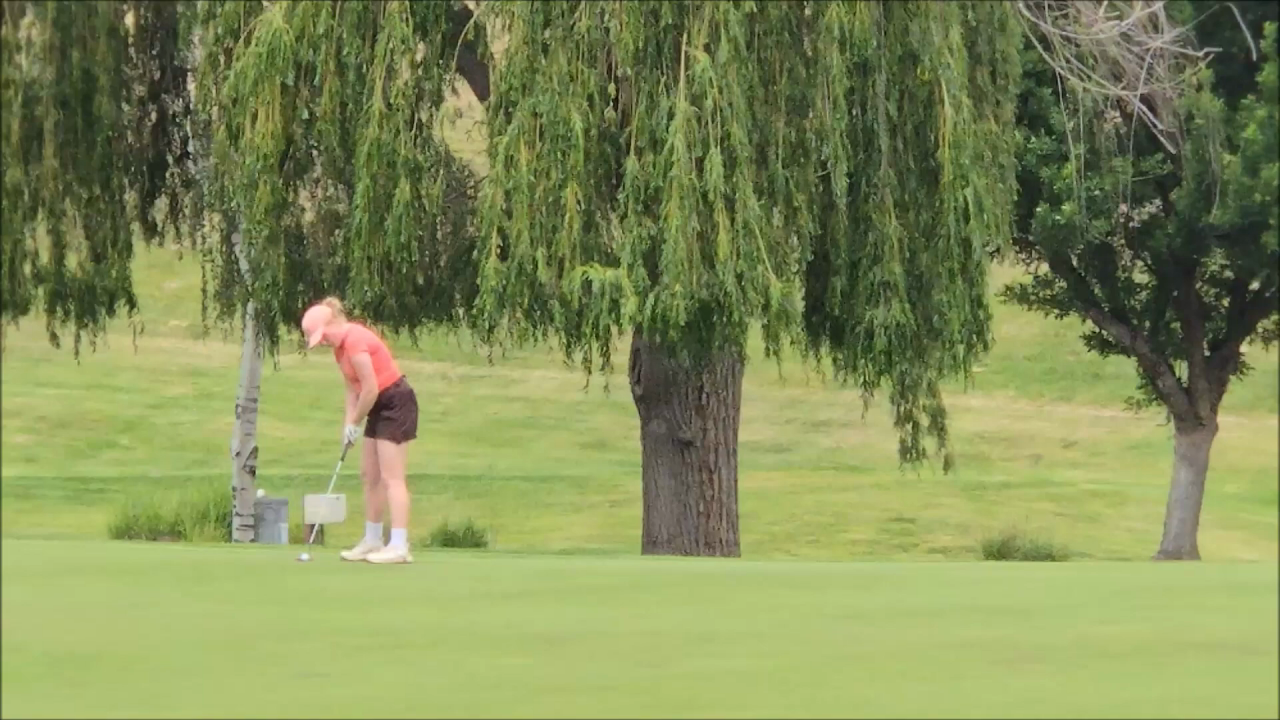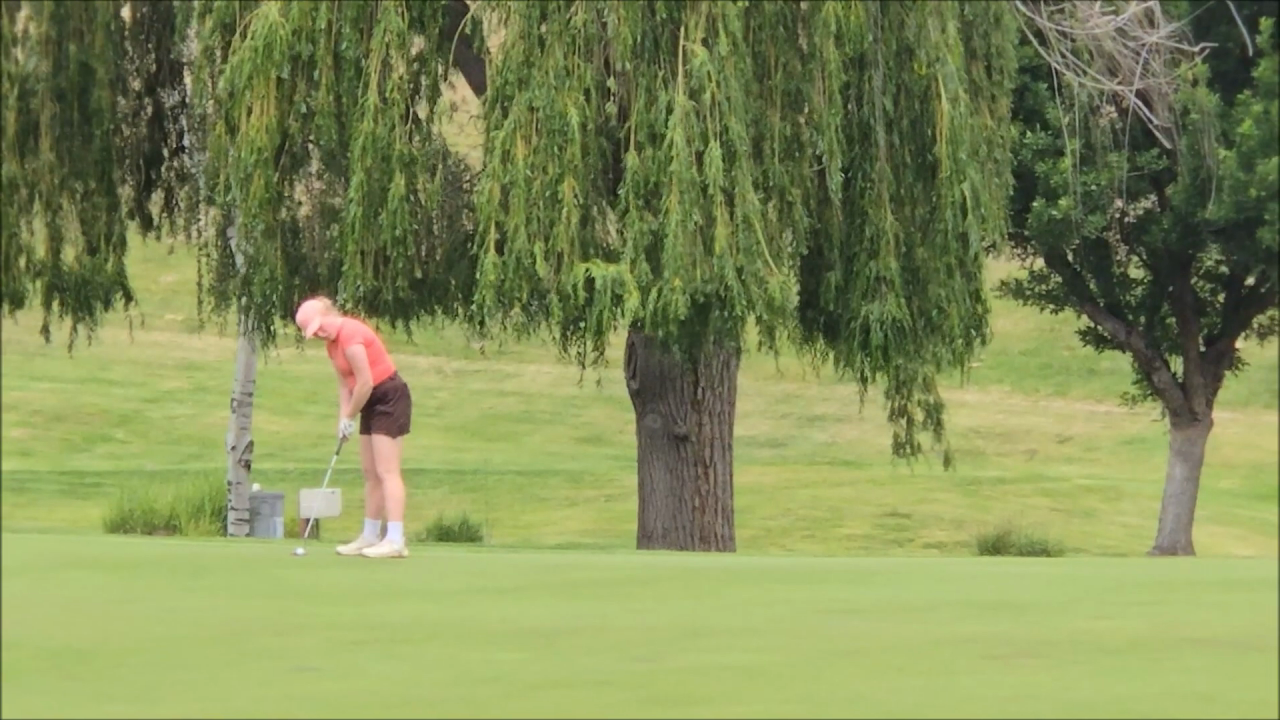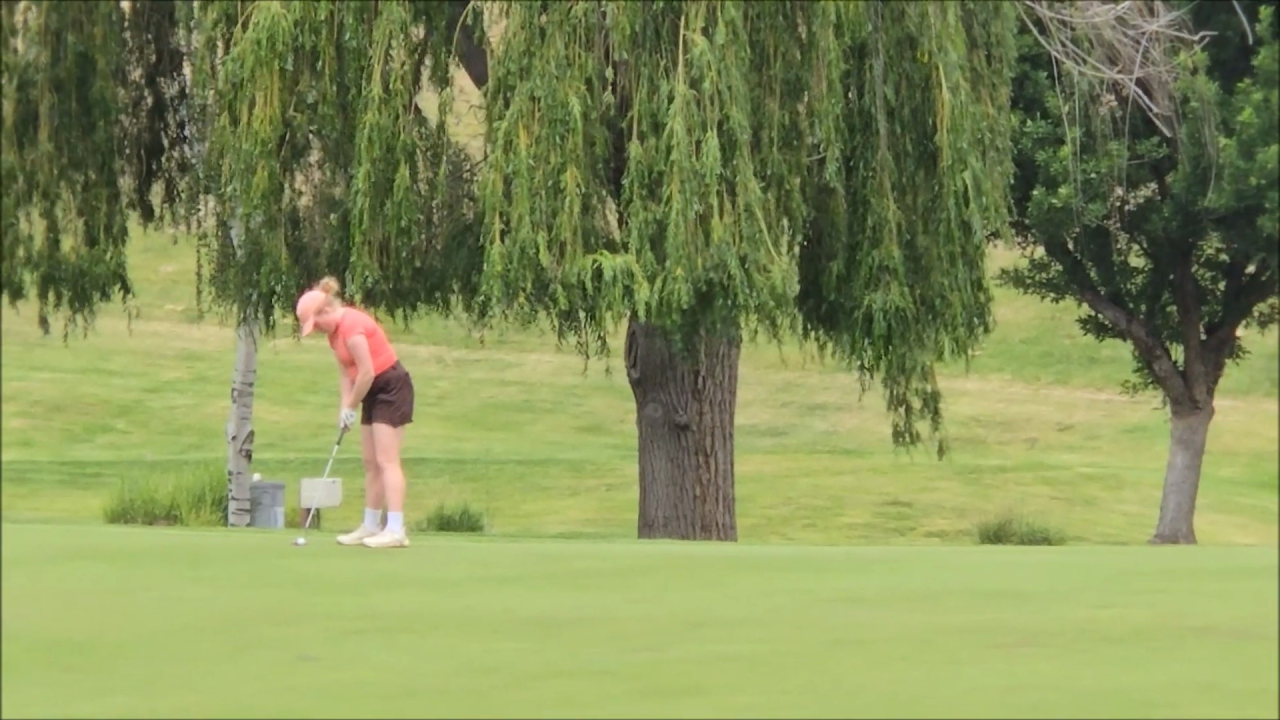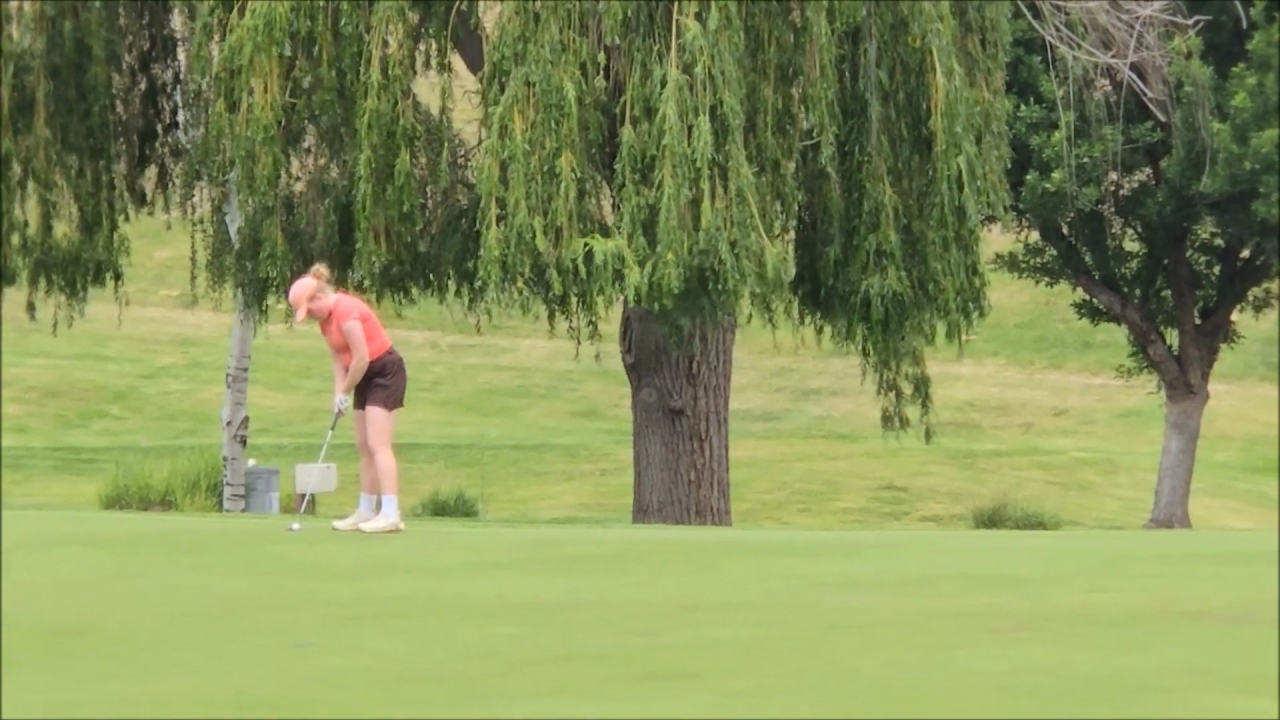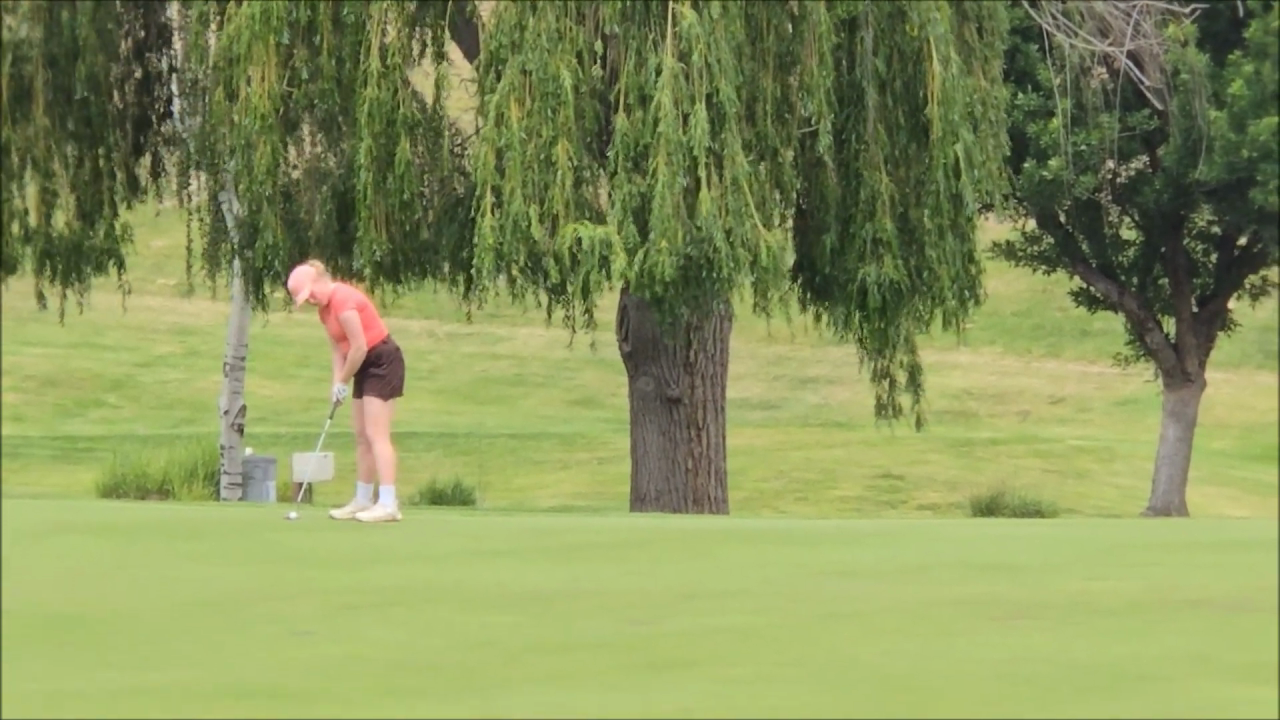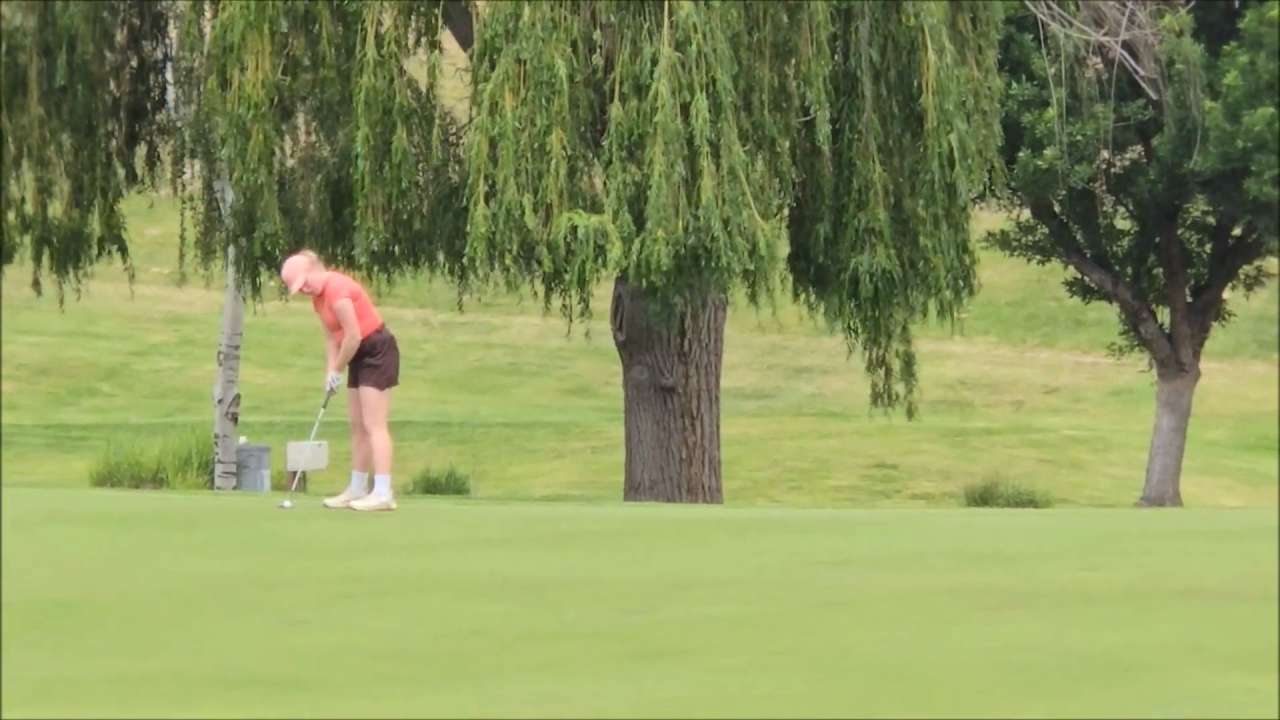
dt=0.5s
person 1, frame 1
left shoulder: (355, 341)
right shoulder: (341, 346)
left elbow: (371, 389)
right elbow: (352, 388)
left wrist: (354, 422)
right wrist: (349, 424)
left hip: (396, 405)
right hip: (379, 408)
left knee: (391, 477)
right knee: (370, 476)
left ankle: (399, 547)
right ankle: (372, 541)
person 1, frame 2
left shoulder: (350, 334)
right shoulder: (333, 342)
left elbow: (365, 382)
right elbow: (345, 383)
left wrist: (349, 416)
right wrist: (343, 418)
left hip: (389, 399)
right hip: (372, 403)
left knee: (386, 471)
right knee: (370, 473)
left ankle: (396, 540)
right ankle: (370, 536)
person 1, frame 3
left shoulder: (351, 325)
right shoulder: (335, 332)
left elbow: (367, 373)
right elbow: (347, 373)
left wrist: (351, 407)
right wrist: (345, 408)
left hip: (392, 389)
right hip: (374, 393)
left knee: (386, 461)
right knee: (371, 462)
left ankle: (396, 530)
right ankle: (371, 526)
person 1, frame 4
left shoulder: (345, 310)
right shoulder: (326, 319)
left elbow: (361, 357)
right elbow: (339, 359)
left wrist: (345, 392)
right wrist: (339, 394)
left hip: (385, 373)
right hip: (366, 378)
left knee: (378, 444)
right knee: (364, 448)
left ankle: (391, 514)
right ankle: (366, 511)
person 1, frame 5
left shoulder: (343, 299)
right shoulder: (325, 308)
left elbow: (359, 347)
right elbow: (338, 348)
left wrist: (342, 381)
right wrist: (337, 382)
left hip: (382, 363)
right hip: (366, 367)
left knee: (376, 435)
right knee: (362, 436)
left ankle: (388, 504)
right ankle: (363, 500)
person 1, frame 6
left shoulder: (336, 288)
right shoulder: (319, 297)
left elbow: (353, 335)
right elbow: (333, 336)
left wrist: (336, 369)
right wrist: (331, 371)
left hip: (377, 352)
right hip: (360, 356)
left knee: (373, 424)
right knee: (358, 426)
left ankle: (383, 493)
right ankle: (357, 489)
